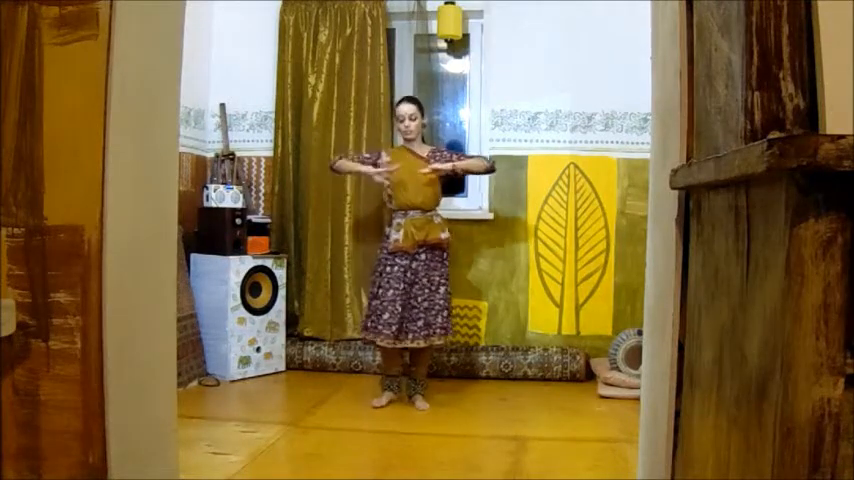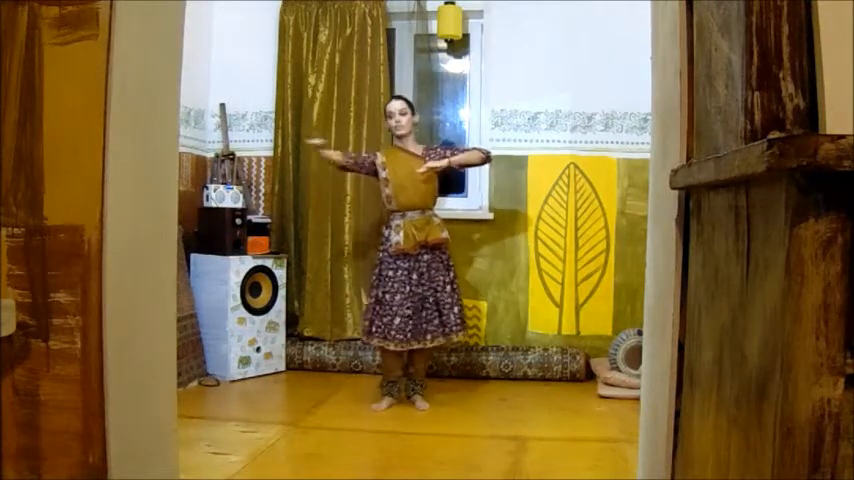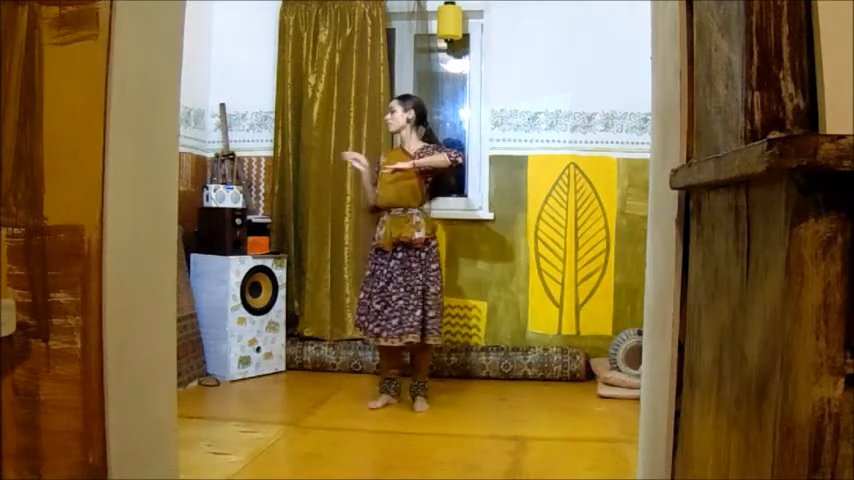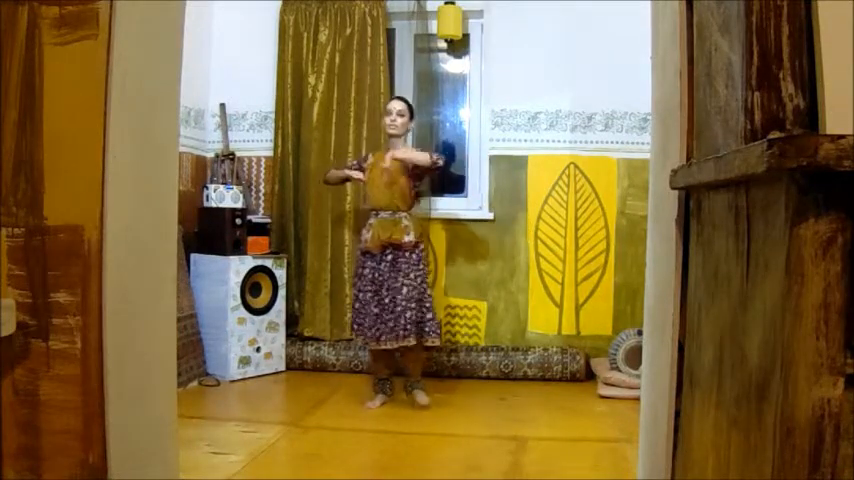
dt=0.5s
person 1, frame 1
left shoulder: (439, 155)
right shoulder: (386, 157)
left elbow: (488, 165)
right elbow: (337, 163)
left wrist: (450, 167)
right wrist: (372, 171)
left hip: (430, 241)
right hip: (397, 240)
left knee: (425, 316)
right knee: (387, 316)
left ankle: (417, 388)
right ankle: (390, 385)
person 1, frame 2
left shoulder: (434, 153)
right shoulder: (379, 159)
left elbow: (483, 155)
right elbow: (347, 162)
left wrist: (445, 163)
right wrist: (325, 151)
left hip: (431, 241)
right hip: (397, 242)
left knee: (427, 318)
right knee: (392, 317)
left ankle: (416, 389)
right ankle: (390, 389)
person 1, frame 3
left shoulder: (428, 152)
right shoulder: (386, 158)
left elbow: (455, 159)
left wrist: (410, 164)
right wrist: (364, 171)
left hip: (416, 239)
right hip: (385, 238)
left knee: (417, 316)
right knee: (381, 314)
left ankle: (419, 391)
right ankle: (389, 389)
person 1, frame 4
left shoulder: (412, 159)
right shoulder: (370, 160)
left elbow: (436, 161)
right elbow: (329, 177)
left wrist: (396, 155)
right wrist: (349, 173)
left hip: (404, 241)
right hip: (373, 239)
left knee: (409, 313)
right knee: (373, 316)
left ankle: (414, 384)
right ankle: (382, 388)
